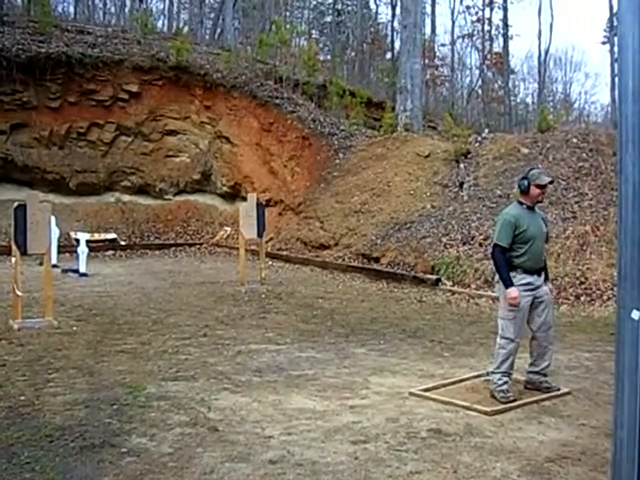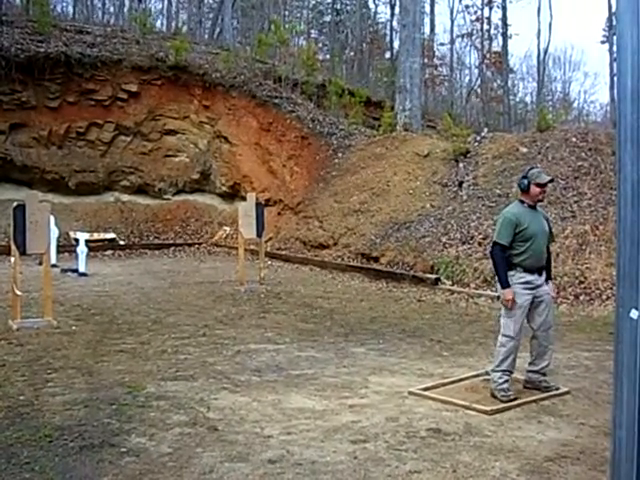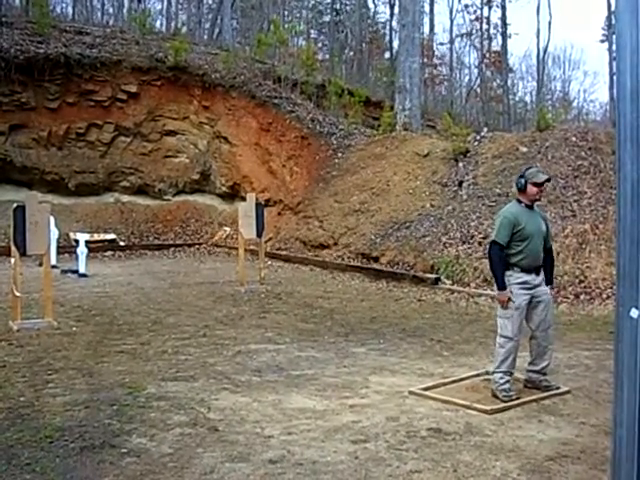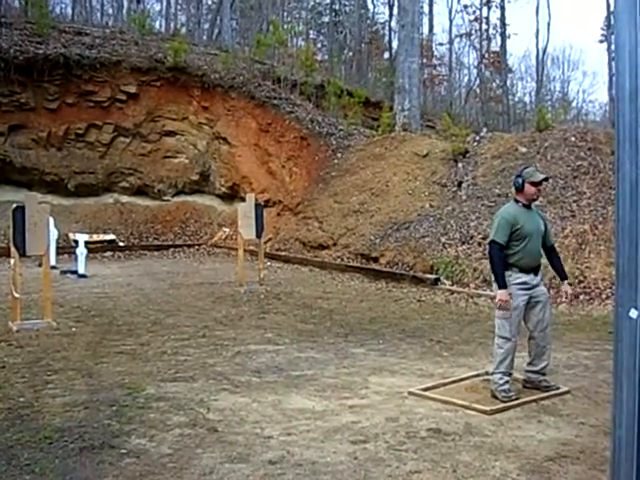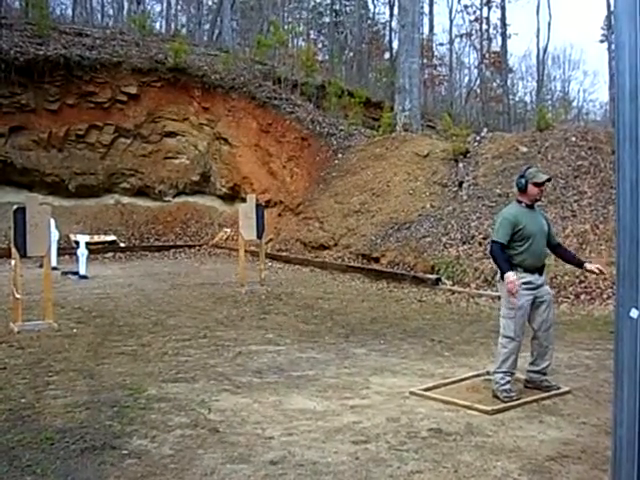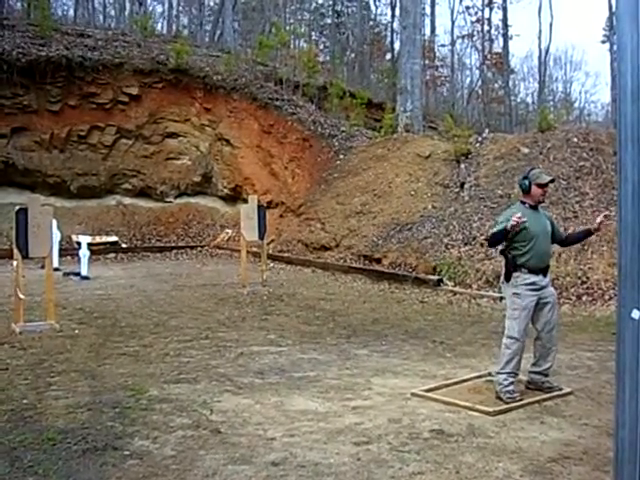
dt=0.2s
person 1, frame 1
left shoulder: (540, 216)
right shoulder: (510, 216)
right elbow: (497, 252)
left wrist: (547, 279)
right wrist: (509, 286)
left hip: (539, 281)
right hip: (517, 281)
left knee: (544, 332)
right knee: (510, 335)
left ankle: (536, 377)
right ankle: (499, 382)
person 1, frame 2
left shoulder: (543, 216)
right shoulder: (511, 214)
right elbow: (497, 251)
left wrist: (549, 280)
right wrist: (505, 287)
left hip: (540, 280)
right hip: (517, 280)
left knee: (544, 331)
right knee: (511, 333)
left ankle: (535, 376)
right ankle: (499, 381)
person 1, frame 3
left shoulder: (541, 216)
right shoulder: (509, 214)
left elbow: (548, 251)
right elbow: (494, 251)
left wrist: (550, 282)
right wrist: (501, 287)
left hip: (538, 280)
right hip: (515, 280)
left knee: (543, 331)
right knee: (509, 334)
left ankle: (536, 375)
right ankle: (500, 382)
person 1, frame 4
left shoulder: (539, 216)
right shoulder: (507, 214)
left elbow: (550, 249)
right elbow: (494, 250)
left wrist: (564, 279)
right wrist: (502, 287)
left hip: (536, 279)
right hip: (512, 280)
left knee: (541, 331)
right knee: (506, 334)
left ankle: (535, 375)
right ankle: (499, 383)
person 1, frame 5
left shoulder: (540, 216)
right shoulder: (509, 214)
left elbow: (555, 247)
right elbow: (496, 247)
left wrist: (583, 265)
right wrist: (506, 272)
left hip: (539, 280)
right hip: (517, 280)
left knee: (544, 331)
right knee: (511, 334)
left ankle: (535, 375)
right ankle: (501, 382)
person 1, frame 6
left shoulder: (545, 215)
right shoulder: (515, 215)
left elbow: (564, 239)
right elbow: (493, 240)
left wrist: (591, 230)
right wrist: (509, 228)
left hip: (544, 280)
right hip: (521, 281)
left knee: (548, 332)
right knee: (515, 334)
left ankle: (538, 377)
right ankle: (504, 383)
